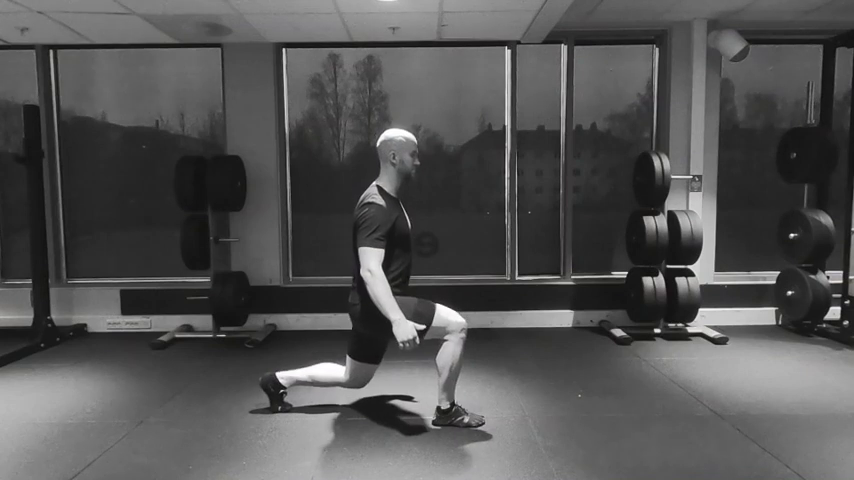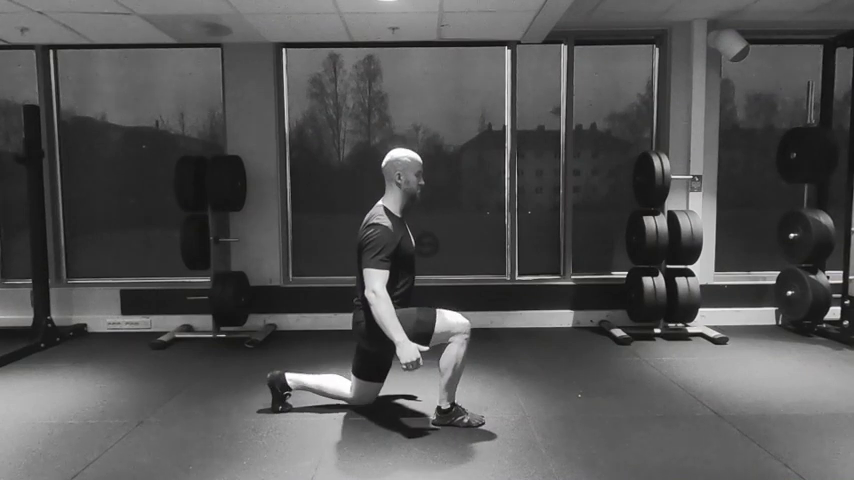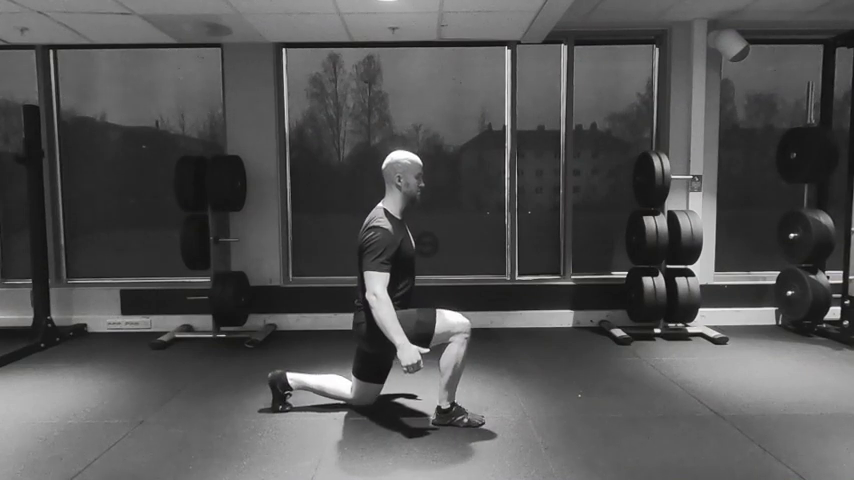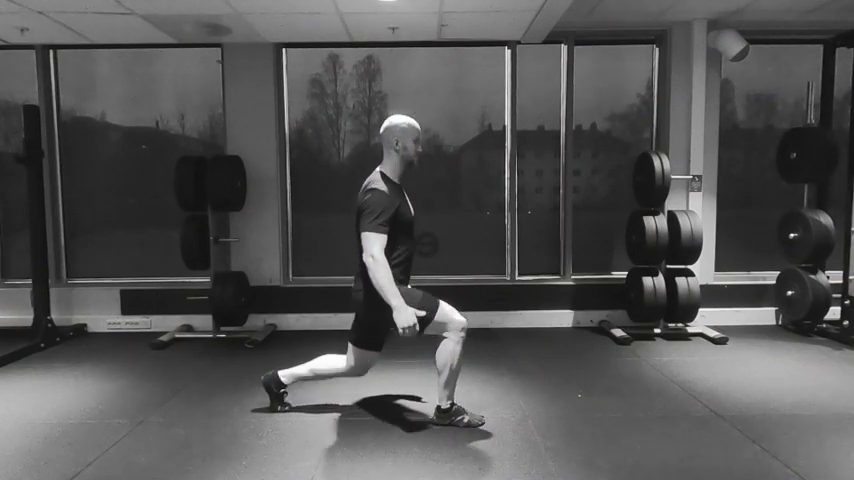
dt=0.4s
person 1, frame 1
left shoulder: (387, 199)
right shoulder: (377, 208)
right elbow: (369, 271)
left wrist: (395, 315)
right wrist: (398, 321)
left hip: (372, 306)
right hip: (377, 306)
left knee: (352, 378)
right knee: (456, 327)
left ankle: (278, 380)
right ankle: (446, 409)
person 1, frame 2
left shoulder: (390, 218)
right shoulder: (382, 228)
right elbow: (374, 292)
left wrist: (398, 335)
right wrist: (402, 342)
left hip: (377, 322)
right hip: (380, 322)
left knee: (358, 395)
right knee: (460, 328)
left ankle: (284, 381)
right ankle: (446, 410)
person 1, frame 3
left shoulder: (390, 220)
right shoulder: (382, 231)
right elbow: (375, 295)
left wrist: (398, 337)
right wrist: (403, 345)
left hip: (378, 324)
right hip: (381, 324)
left knee: (359, 395)
right knee: (460, 327)
left ankle: (285, 380)
right ankle: (446, 409)
person 1, frame 4
left shoulder: (390, 186)
right shoulder: (380, 193)
right elbow: (372, 256)
left wrist: (400, 297)
right wrist: (399, 306)
left hip: (379, 294)
right hip: (381, 294)
left knee: (354, 365)
right knee: (455, 325)
left ankle: (280, 379)
right ankle: (446, 409)
